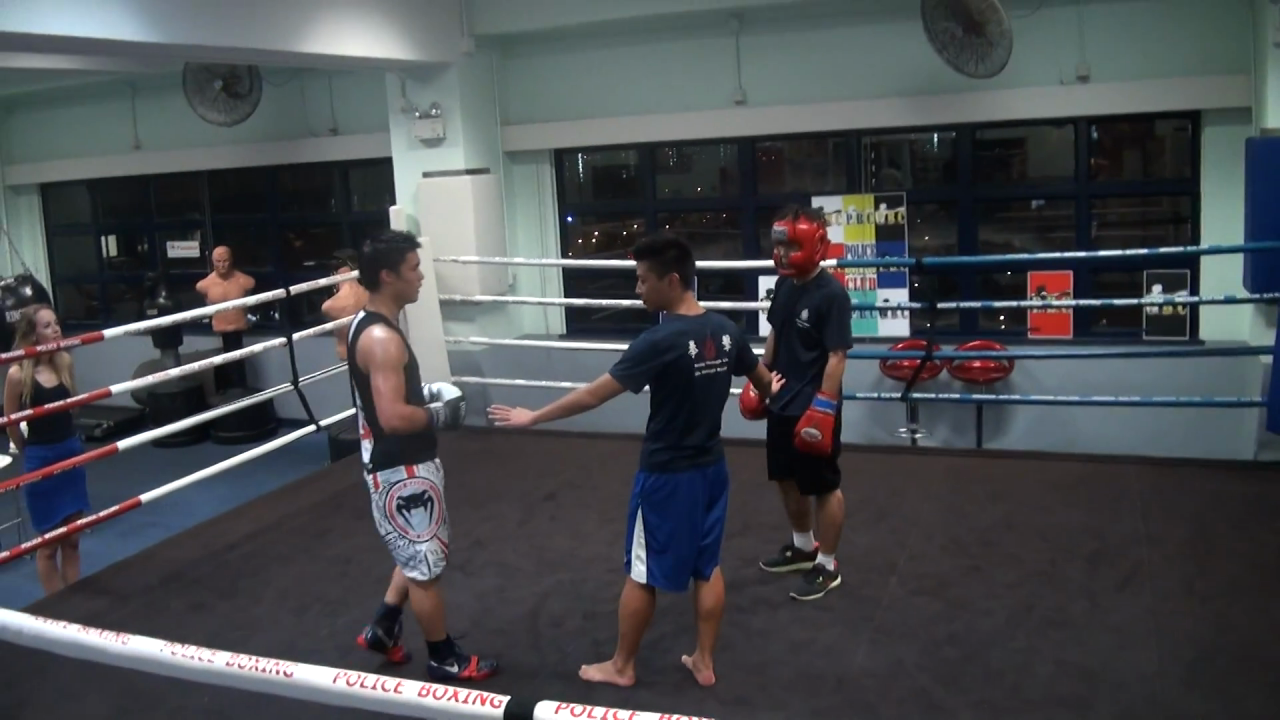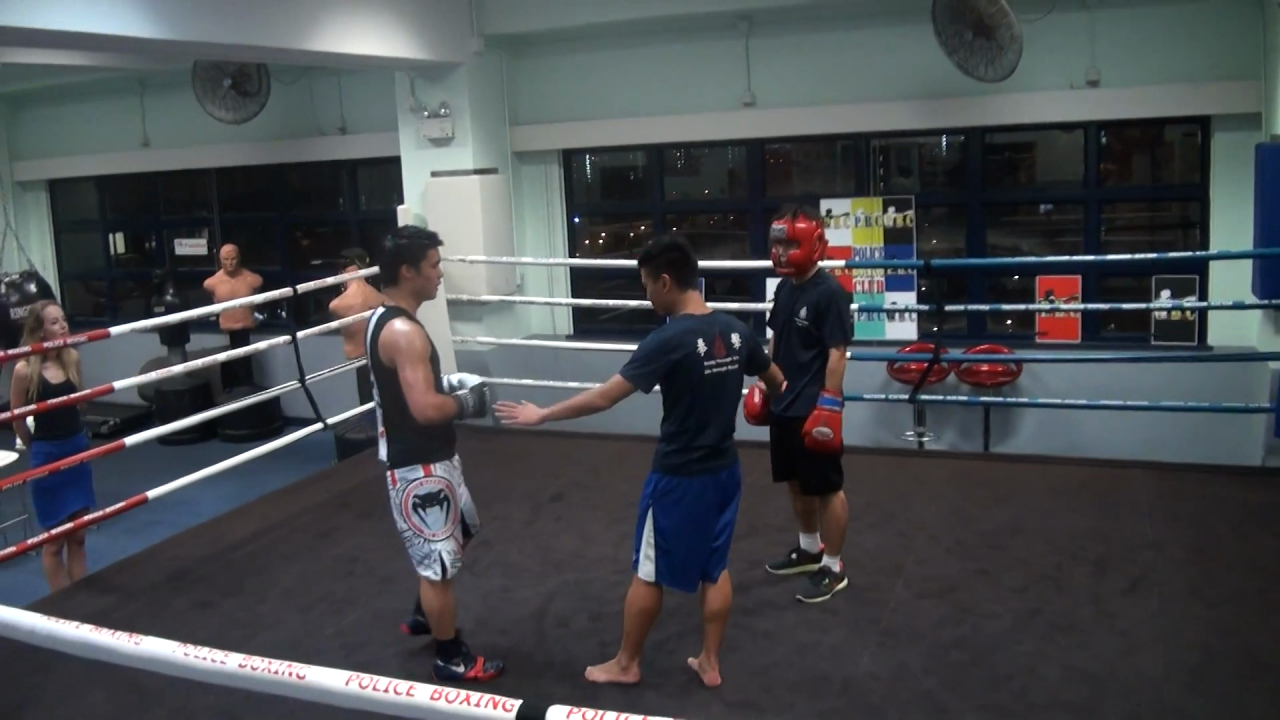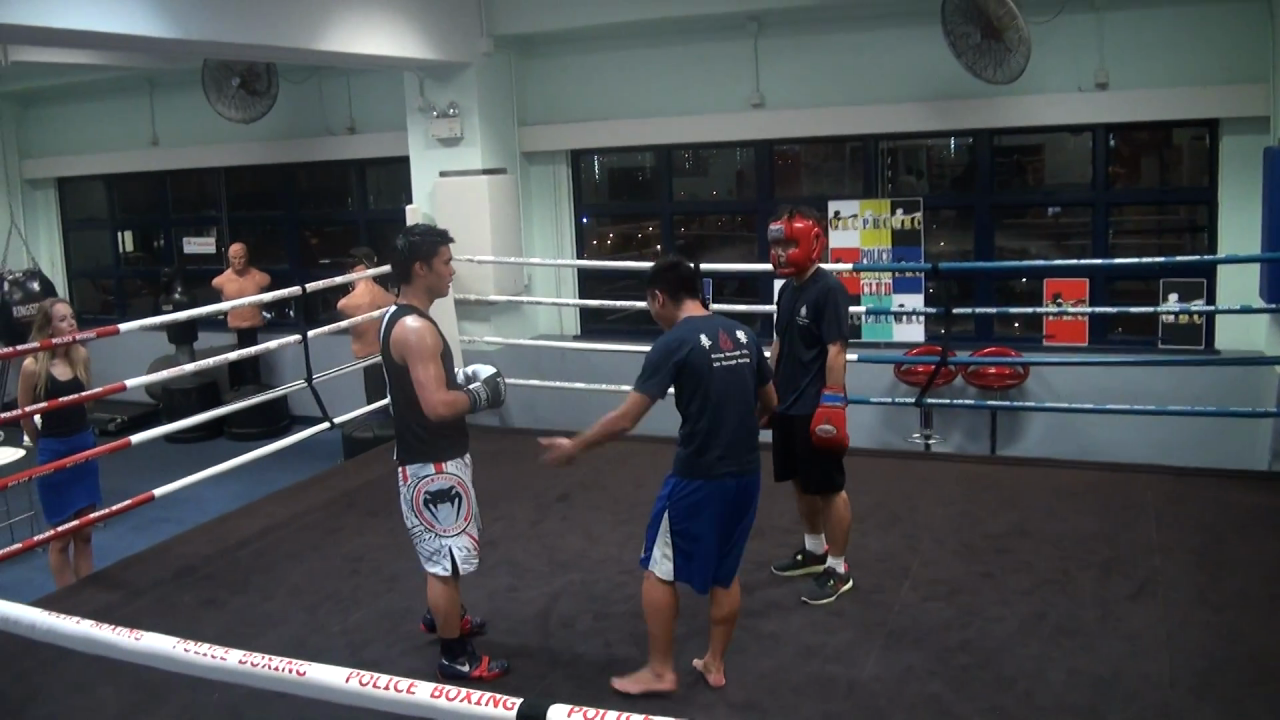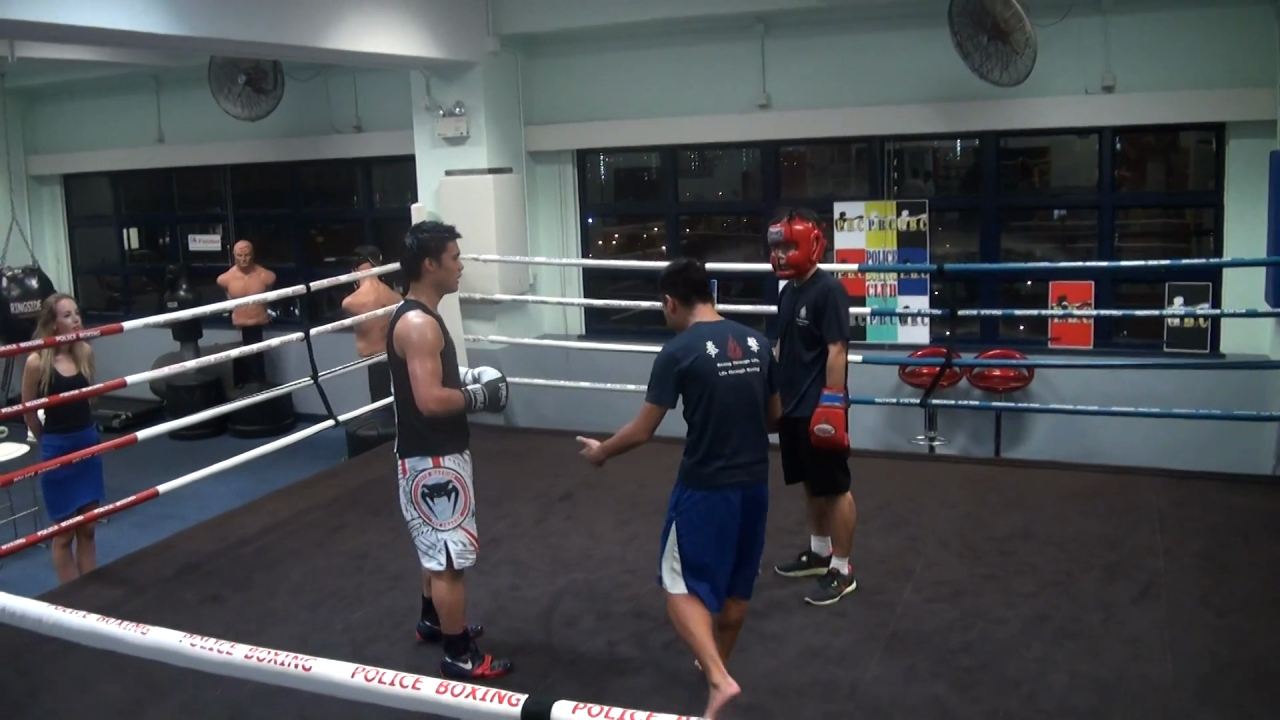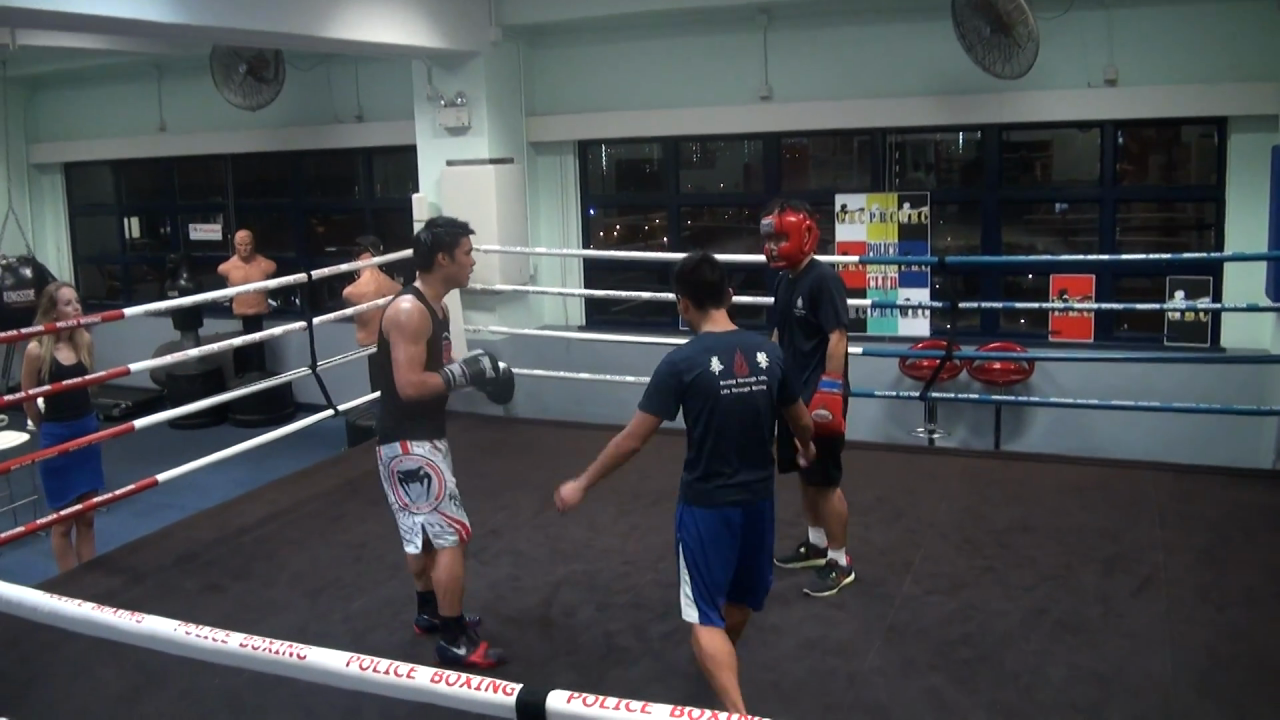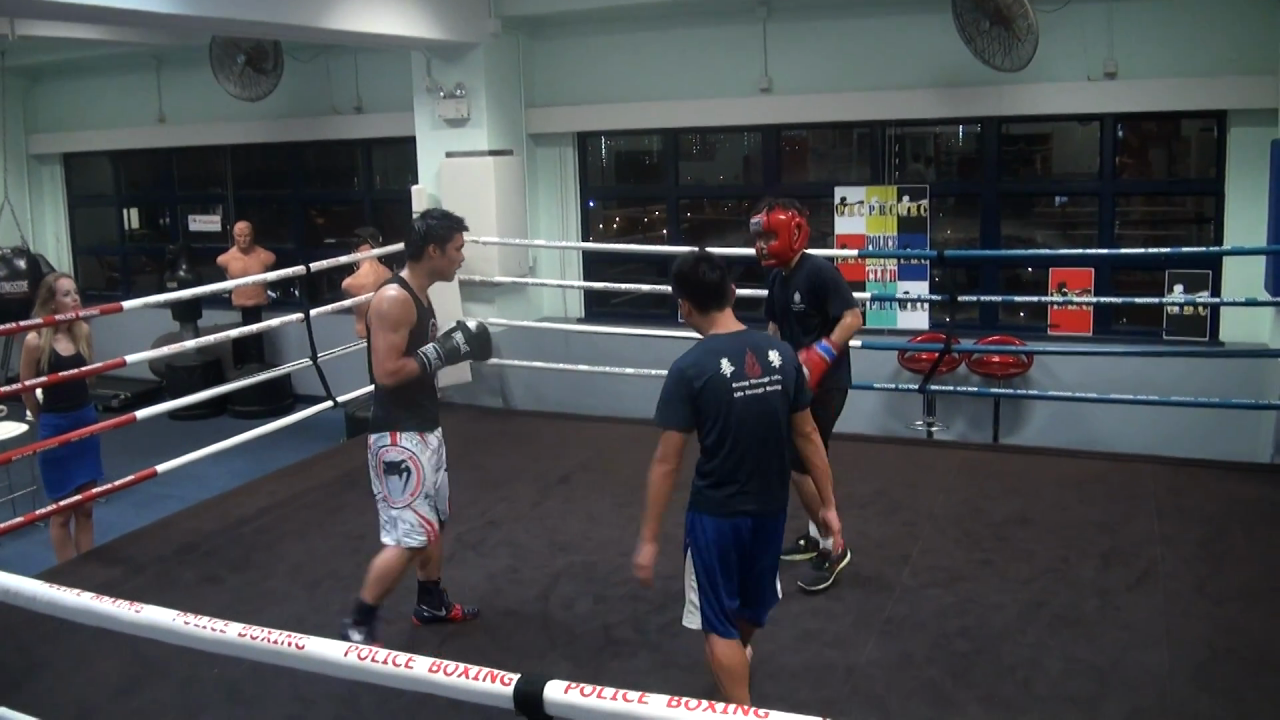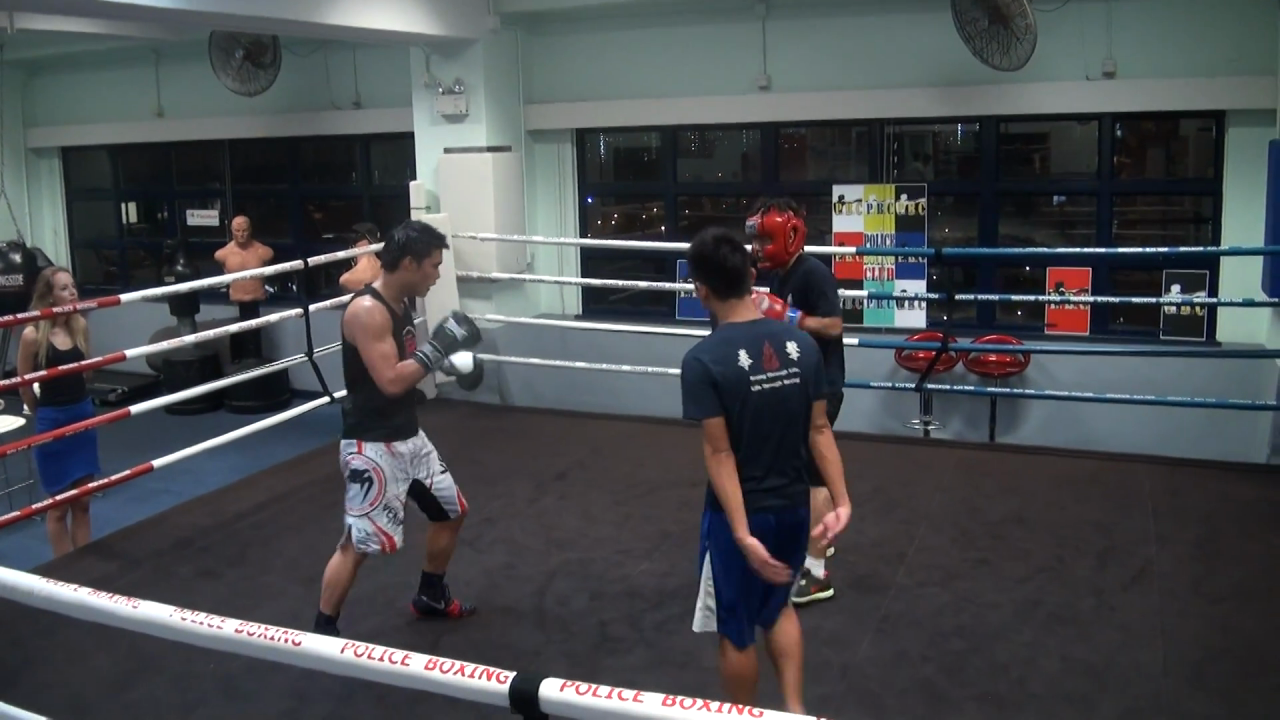
dt=0.2s
person 1, frame 1
left shoulder: (660, 341)
right shoulder: (726, 330)
left elbow: (594, 395)
right elbow: (764, 381)
left wrist: (532, 417)
right wrist: (769, 392)
left hip: (666, 475)
right hip: (711, 468)
left knee: (642, 573)
right knee: (707, 566)
left ankle: (621, 666)
right ankle: (704, 662)
person 1, frame 2
left shoulder: (669, 340)
right shoulder: (737, 330)
left elbow: (605, 397)
right elbow: (775, 380)
left wrist: (541, 415)
right wrist: (775, 396)
left hip: (679, 477)
right hip: (724, 471)
left knee: (649, 573)
right knee: (715, 569)
left ankle: (626, 664)
right ankle: (710, 663)
person 1, frame 3
left shoulder: (673, 343)
right shoulder: (742, 335)
left elbow: (626, 418)
right elbow: (768, 402)
left wrist: (574, 446)
left hip: (699, 478)
right hip: (746, 475)
left knee: (658, 570)
right knee: (725, 574)
left ankle: (659, 670)
right ankle: (714, 664)
person 1, frame 4
left shoulder: (678, 350)
right shoulder: (757, 342)
left elbow: (642, 430)
right elbow: (774, 413)
left wrist: (601, 450)
left hip: (704, 487)
right hip: (755, 484)
left knee: (682, 587)
right knee: (737, 586)
left ankle: (718, 679)
right ankle: (719, 665)
person 1, frame 5
left shoulder: (681, 363)
right shoulder: (770, 353)
left elbow: (633, 440)
right elbow: (800, 421)
left wrist: (582, 485)
right wrist: (807, 448)
left hip: (706, 505)
right hip: (758, 499)
left knee: (705, 618)
right knee: (743, 595)
left ankle: (737, 713)
right ankle: (723, 663)
person 1, frame 6
left shoulder: (689, 369)
right shoulder: (780, 354)
left elbow: (667, 460)
right elbow: (806, 435)
left wrist: (649, 538)
right wrist: (827, 503)
left hip: (715, 513)
right hip: (769, 507)
left knee: (720, 623)
right knee: (755, 603)
right ankle: (740, 654)
person 1, frame 7
left shoulder: (703, 359)
right shoulder: (802, 343)
left elbow: (719, 453)
right elbow: (819, 429)
left wrist: (740, 534)
right wrist: (841, 502)
left hip: (738, 513)
right hip: (793, 506)
left knee: (735, 628)
right knee: (777, 607)
right ankle: (795, 710)
person 2, frame 1
left shoulder: (371, 325)
right shoulder: (381, 338)
right elbow: (393, 417)
left wrist: (428, 393)
right wrist: (441, 415)
left hip: (398, 465)
right hip: (403, 470)
left knee: (416, 554)
right knee: (427, 567)
left ankle: (382, 628)
right ankle: (445, 660)
person 2, frame 2
left shoulder: (386, 319)
right shoulder: (403, 332)
right elbow: (426, 409)
left wrist: (447, 384)
right wrist: (468, 402)
left hip: (429, 459)
right hip: (419, 467)
left knee: (458, 533)
right knee: (438, 563)
left ankle: (426, 613)
right ankle: (451, 658)
person 2, frame 3
left shoulder: (400, 318)
right shoulder: (416, 329)
right elbow: (438, 406)
left wrist: (464, 377)
right wrist: (482, 394)
left hip: (439, 457)
right hip: (432, 464)
left knee: (449, 549)
right knee: (447, 560)
left ankle: (442, 615)
right ankle: (456, 658)
person 2, frame 4
left shoulder: (416, 315)
right shoulder: (418, 324)
right elbow: (431, 400)
left wrist: (469, 378)
right wrist: (481, 395)
left hip: (436, 453)
right hip: (431, 459)
left knee: (439, 549)
right knee: (448, 557)
left ankle: (434, 620)
right ankle: (459, 655)
person 2, frame 5
left shoulder: (435, 307)
right shoulder: (408, 310)
right elbow: (410, 385)
left wrist: (476, 368)
right wrist: (466, 375)
left hip: (425, 439)
right hip: (408, 444)
left knee: (425, 536)
right knee: (450, 537)
left ankle: (429, 612)
right ankle: (455, 641)
person 2, frame 6
left shoulder: (419, 296)
right shoulder: (393, 299)
right elbow: (386, 371)
left wrist: (455, 344)
right wrist: (441, 352)
left hip: (425, 428)
right hip: (398, 436)
left knee: (434, 522)
right knee: (409, 537)
left ankle: (432, 602)
right ankle: (360, 623)
person 2, frame 7
left shoulder: (401, 303)
right shoulder: (366, 311)
right elbow: (391, 380)
left wrist: (449, 359)
right wrist: (438, 347)
left hip: (409, 437)
right hip: (373, 446)
left knee: (452, 511)
right knee: (357, 544)
left ankle: (431, 594)
right ankle: (323, 631)
person 3, frame 1
left shoulder: (832, 294)
right shoulder: (785, 284)
left elbow: (837, 357)
left wrist: (823, 409)
left hip: (813, 407)
right hip: (782, 402)
left knee: (823, 487)
right knee: (786, 479)
left ankle: (827, 566)
right ankle: (804, 546)
person 3, frame 2
left shoulder: (830, 292)
right shoulder: (785, 287)
left elbow: (837, 354)
left wrist: (828, 407)
right wrist: (763, 385)
left hip: (814, 408)
right hip: (782, 405)
left knee: (827, 488)
right knee: (796, 482)
left ankle: (833, 567)
right ankle: (810, 549)
person 3, frame 3
left shoulder: (829, 290)
right shoulder: (787, 289)
left elbow: (836, 351)
left wrist: (832, 404)
right wrist: (768, 388)
left hip: (816, 408)
right hip: (787, 404)
left knee: (829, 487)
right knee: (801, 483)
left ankle: (837, 569)
right ankle: (814, 551)
person 3, frame 4
left shoulder: (828, 290)
right shoulder: (788, 291)
left elbow: (837, 351)
left wrist: (832, 405)
left hip: (819, 409)
right hip: (792, 406)
left knee: (834, 488)
right knee: (810, 485)
left ankle: (841, 570)
right ankle: (819, 552)
person 3, frame 5
left shoulder: (823, 279)
right shoulder: (784, 281)
left elbow: (837, 338)
left wrist: (830, 392)
left hip: (819, 397)
left knee: (826, 481)
right knee: (805, 475)
left ankle: (839, 561)
right ankle: (817, 544)
person 3, frame 6
left shoulder: (819, 271)
right shoulder: (777, 277)
left elbow: (853, 317)
left wrist: (819, 356)
left hip: (824, 384)
left knee: (803, 467)
right knee: (801, 464)
left ankle: (833, 547)
right ankle: (817, 535)
person 3, frame 7
left shoulder: (813, 272)
right shoulder: (777, 275)
left elbow: (833, 325)
left wrist: (785, 318)
left hip: (818, 387)
left knee: (808, 475)
right knee: (802, 467)
left ankle: (816, 571)
right ankle: (815, 539)
person 4, frame 1
left shoulder: (64, 361)
left wrist: (66, 443)
right wrist: (32, 452)
left hip: (71, 451)
right hip: (41, 459)
left knee: (72, 538)
right knee: (49, 542)
person 4, frame 2
left shoulder: (72, 358)
right shoulder: (25, 369)
right elbow: (17, 420)
right wrist: (40, 448)
left hip: (78, 448)
right hip: (48, 455)
left knee: (78, 535)
right knee: (56, 539)
person 4, frame 3
left shoulder: (81, 355)
right shoulder: (33, 366)
right elbow: (25, 416)
right wrist: (47, 444)
left hip: (85, 445)
right hip: (54, 452)
left knee: (85, 532)
right knee: (61, 536)
person 4, frame 4
left shoulder: (85, 352)
right shoulder: (37, 362)
right elbow: (28, 412)
right wrist: (50, 440)
left hip: (88, 441)
right hip: (58, 448)
left knee: (88, 528)
right knee: (65, 532)
person 4, frame 5
left shoulder: (85, 340)
right shoulder: (37, 350)
right elbow: (28, 401)
left wrist: (81, 420)
right wrist: (48, 429)
left hip: (88, 430)
right hip: (57, 436)
left knee: (87, 516)
right knee: (64, 520)
person 4, frame 6
left shoulder: (83, 331)
right shoulder: (35, 341)
right elbow: (26, 391)
left wrist: (79, 411)
right wrist: (48, 420)
left hip: (86, 421)
right hip: (56, 427)
left knee: (85, 507)
right knee: (63, 511)
person 4, frame 7
left shoulder: (80, 325)
right shoulder: (33, 335)
right elbow: (24, 386)
left wrist: (76, 405)
right wrist: (45, 414)
left hip: (83, 415)
right hip: (53, 421)
left knee: (82, 501)
right knee: (60, 505)
